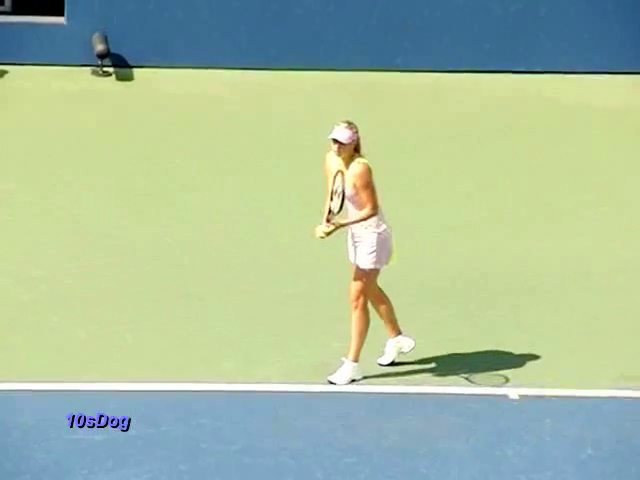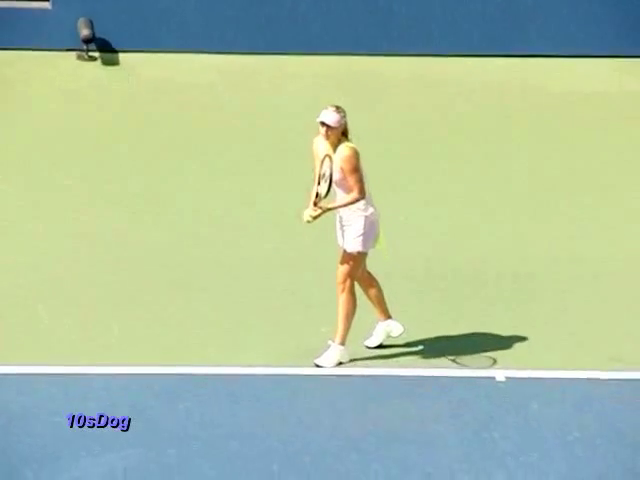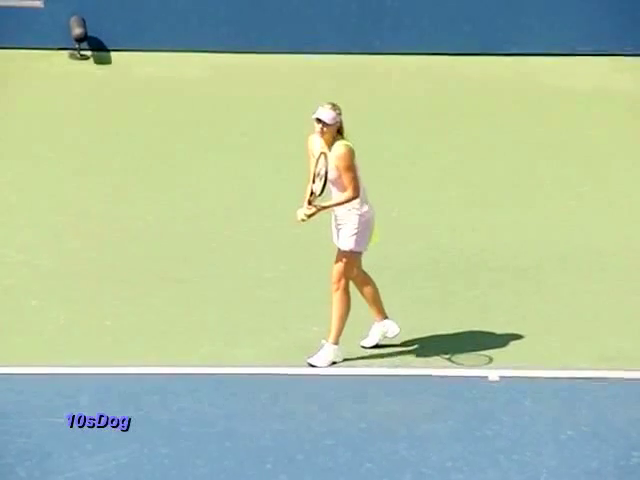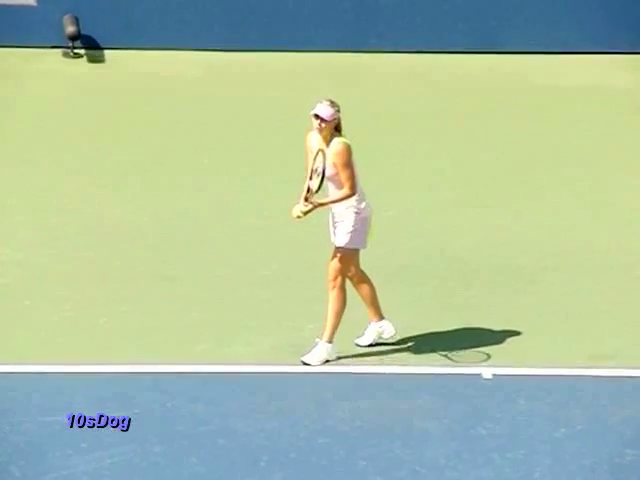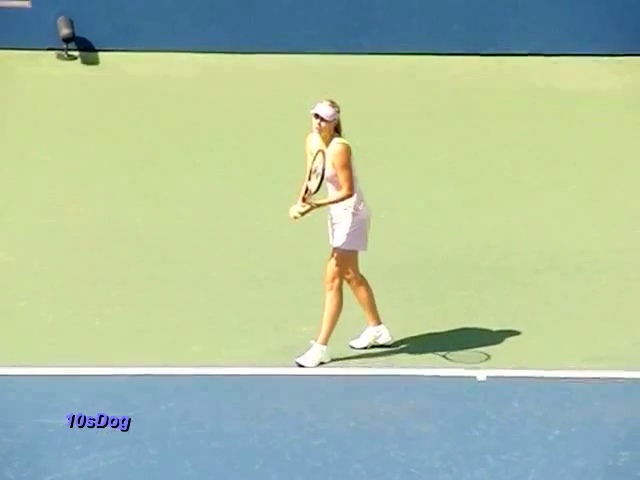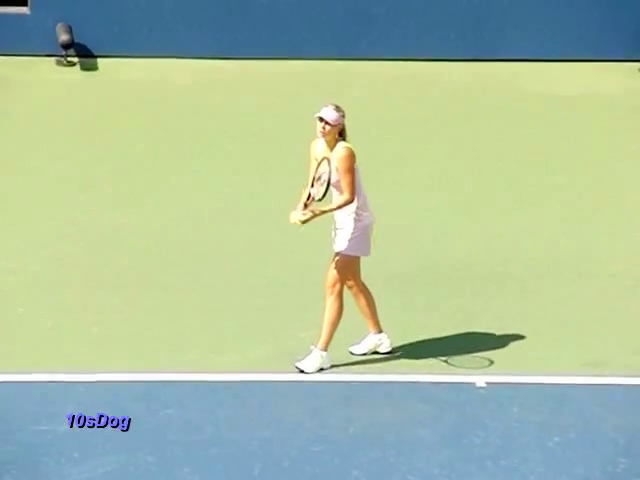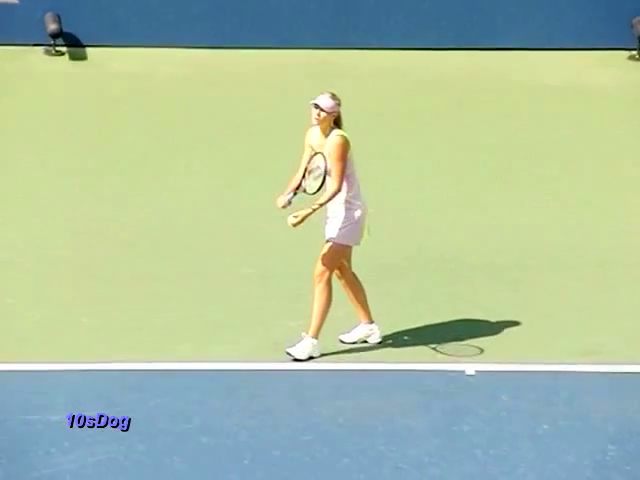
dt=0.7s
person 1, frame 1
left shoulder: (360, 169)
right shoulder: (331, 159)
left elbow: (372, 209)
left wrist: (339, 224)
right wrist: (325, 221)
left hip: (373, 235)
right hip: (355, 234)
left knee: (357, 299)
right knee: (371, 290)
left ankle: (352, 364)
right ankle: (397, 338)
person 1, frame 2
left shoulder: (346, 153)
right shoulder: (318, 144)
left elbow: (359, 193)
left wrist: (326, 208)
right wrist: (311, 206)
left hip: (360, 218)
right hip: (344, 217)
left knee: (344, 281)
right knee: (360, 273)
left ankle: (339, 347)
right ankle: (387, 322)
person 1, frame 3
left shoulder: (342, 150)
right shoulder: (313, 141)
left elbow: (353, 192)
right elbow: (314, 179)
left wrist: (321, 207)
right wrist: (306, 204)
left hip: (356, 217)
right hip: (340, 215)
left knee: (338, 280)
right knee: (355, 273)
left ankle: (332, 347)
right ankle: (383, 323)
person 1, frame 4
left shoulder: (339, 147)
right shoulder: (311, 139)
left elbow: (350, 189)
left wrist: (318, 204)
right wrist: (302, 201)
left hip: (353, 213)
right hip: (338, 213)
left knee: (335, 277)
right knee: (353, 272)
left ankle: (326, 345)
right ankle: (379, 324)
person 1, frame 5
left shoulder: (339, 148)
right shoulder: (311, 140)
left elbow: (347, 191)
right elbow: (310, 178)
left wrist: (315, 205)
right wrist: (300, 201)
left hip: (351, 216)
right hip: (337, 215)
left knee: (332, 279)
right knee: (351, 275)
left ankle: (321, 347)
right ankle: (377, 329)
person 1, frame 6
left shoulder: (343, 152)
right shoulder: (316, 146)
left elbow: (348, 196)
right elbow: (312, 184)
left wrist: (317, 213)
right wrist: (300, 207)
left hip: (354, 221)
right hip: (341, 221)
left knee: (333, 285)
right knee: (352, 282)
left ankle: (321, 353)
right ankle: (378, 337)
person 1, frame 7
left shoulder: (337, 140)
right shoulder: (311, 134)
left elbow: (337, 185)
right elbow: (303, 170)
left wrist: (309, 211)
right wrist: (287, 193)
left hip: (348, 212)
right hip: (335, 210)
left knee: (322, 273)
right knee: (342, 271)
left ankle: (311, 341)
right ankle: (368, 326)
